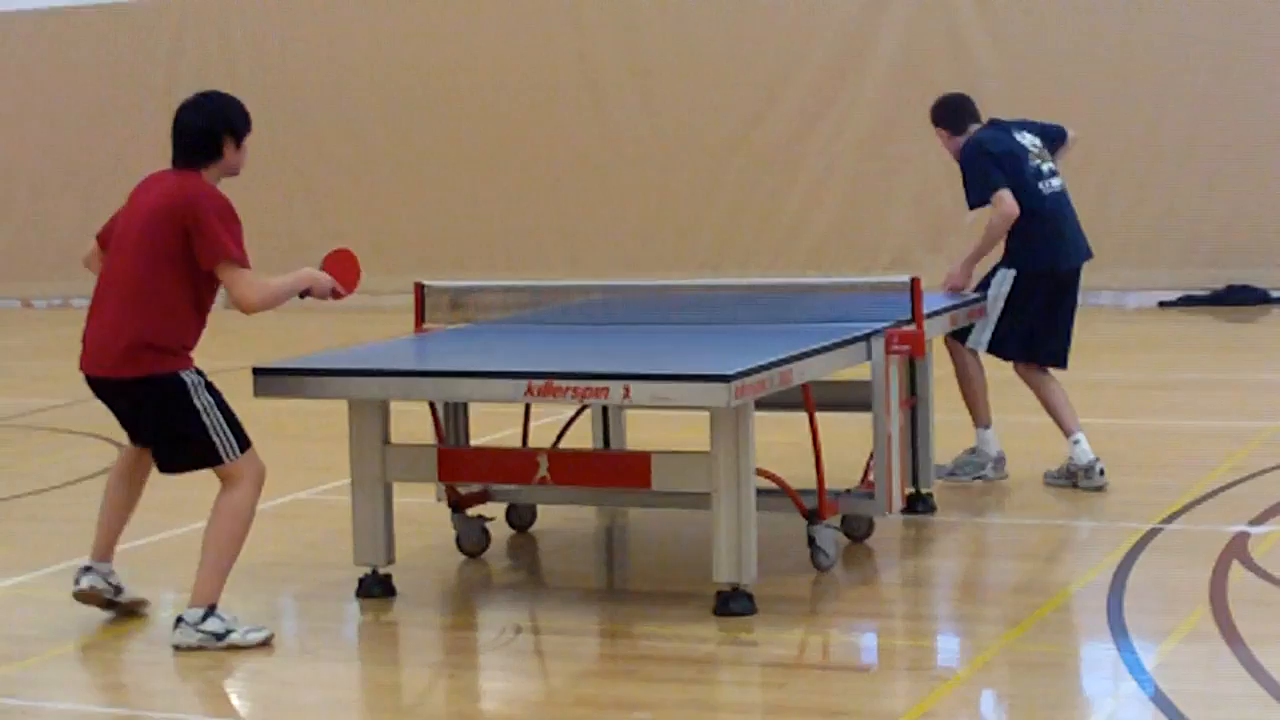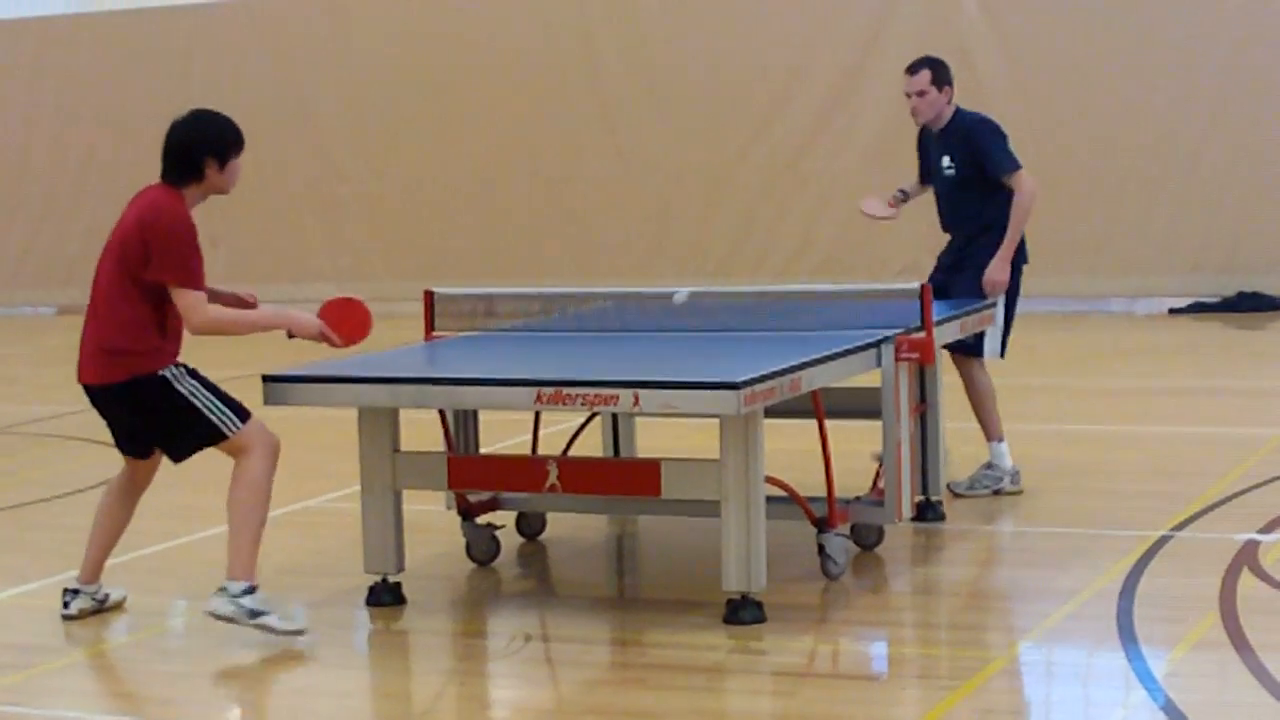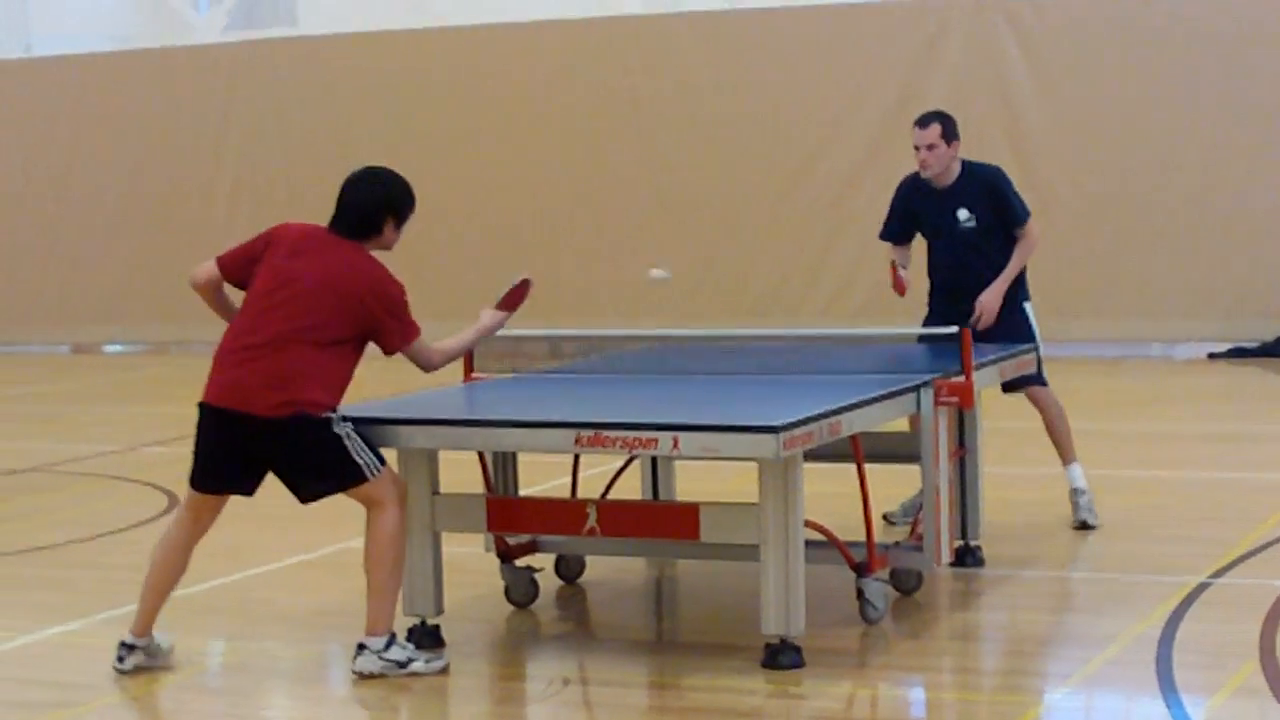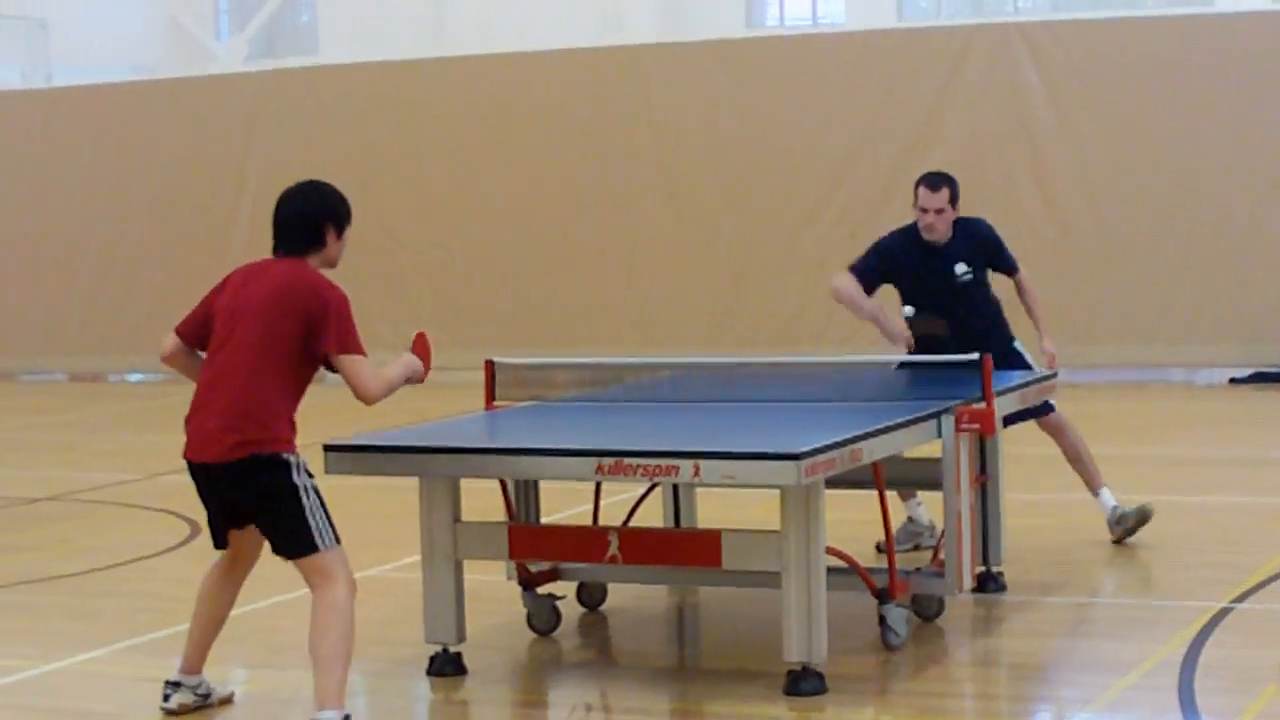
dt=0.5s
person 1, frame 1
left shoulder: (150, 188)
right shoulder: (207, 203)
left elbow: (95, 257)
right elbow: (249, 296)
right wrist: (306, 279)
left hip: (102, 358)
right hip: (155, 365)
left knee: (145, 447)
right knee: (245, 474)
left ankle: (96, 570)
right ankle: (200, 616)
person 1, frame 2
left shoulder: (152, 202)
right shoulder: (170, 219)
right elbow: (199, 319)
left wrist: (221, 296)
right wrist: (285, 319)
left hip: (105, 365)
right hip: (138, 367)
left knee: (140, 466)
right knee: (259, 446)
left ankle: (85, 588)
right ankle: (238, 589)
person 1, frame 3
left shoulder: (284, 237)
right shoulder: (378, 283)
left elbow: (203, 278)
right elbow: (430, 359)
right wrist: (481, 328)
left hip: (224, 399)
right hip: (296, 410)
left knee: (194, 515)
right knee: (387, 498)
left ankle: (136, 642)
right ankle: (377, 643)
person 1, frame 4
left shoulder: (237, 280)
right shoulder: (322, 294)
left elbow: (172, 350)
right elbow: (368, 388)
right wrist: (405, 366)
left hip: (203, 447)
right hip: (259, 451)
left knee: (238, 554)
right knee: (333, 582)
person 2, frame 1
left shoulder: (974, 151)
right shoulder: (1016, 130)
left elbow: (1008, 212)
right elbow: (1067, 137)
left wrist: (966, 265)
left hip: (1031, 259)
right hip: (1066, 255)
left knee: (963, 341)
right knee: (1029, 362)
left ankle: (986, 451)
right ankle: (1083, 459)
person 2, frame 2
left shoulder: (976, 130)
right shoulder: (928, 136)
left elbow: (1025, 188)
left wrist: (1003, 258)
right wrist: (907, 194)
left hip: (991, 257)
right hip: (959, 253)
left knee: (966, 355)
left ankle: (1003, 466)
person 2, frame 3
left shoulder: (989, 180)
right shoulder: (910, 192)
left elbow: (1029, 236)
right elbow: (898, 244)
left wrist: (996, 291)
right wrist: (899, 268)
left hip: (1003, 300)
right hip: (948, 305)
left knee: (1038, 391)
left ankle: (1078, 485)
person 2, frame 4
left shoulder: (978, 234)
right shoulder: (896, 247)
left elbow: (1019, 277)
right elbow: (842, 284)
left wrist: (1043, 335)
right wrist: (881, 319)
left hip: (992, 344)
right hip: (933, 351)
left knee: (1052, 418)
left ankle: (1111, 509)
right ankle: (919, 521)
